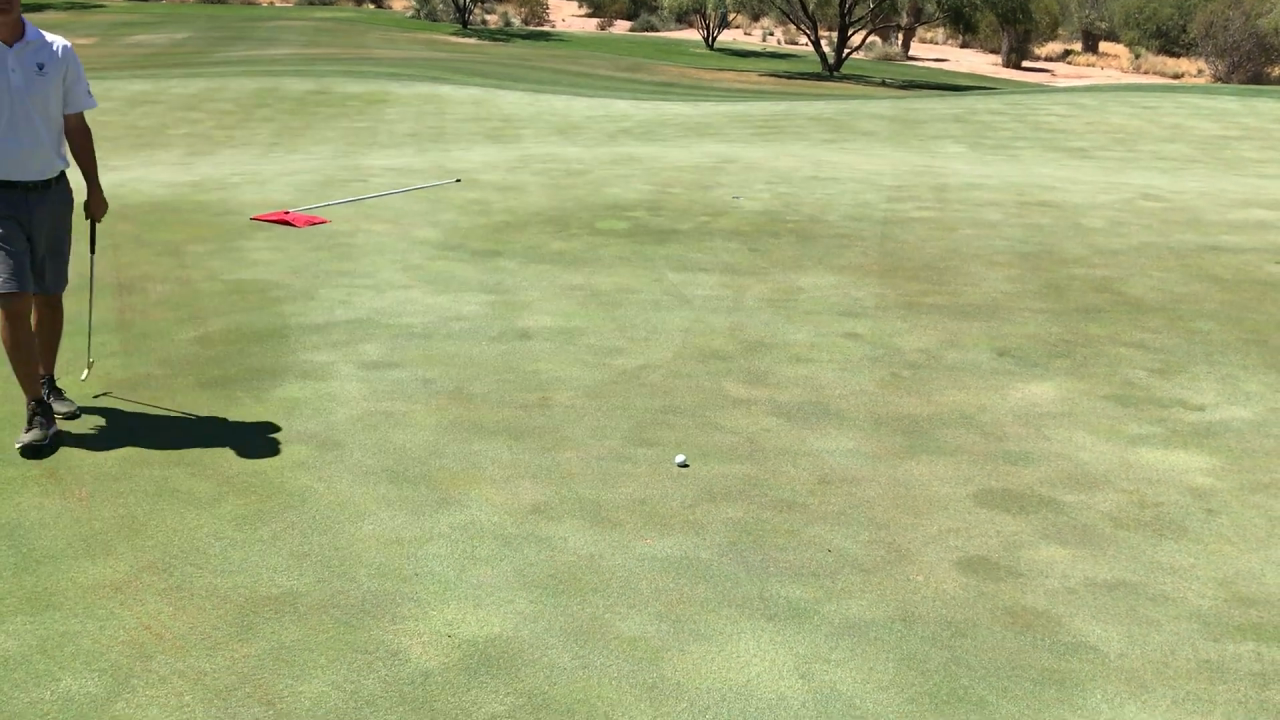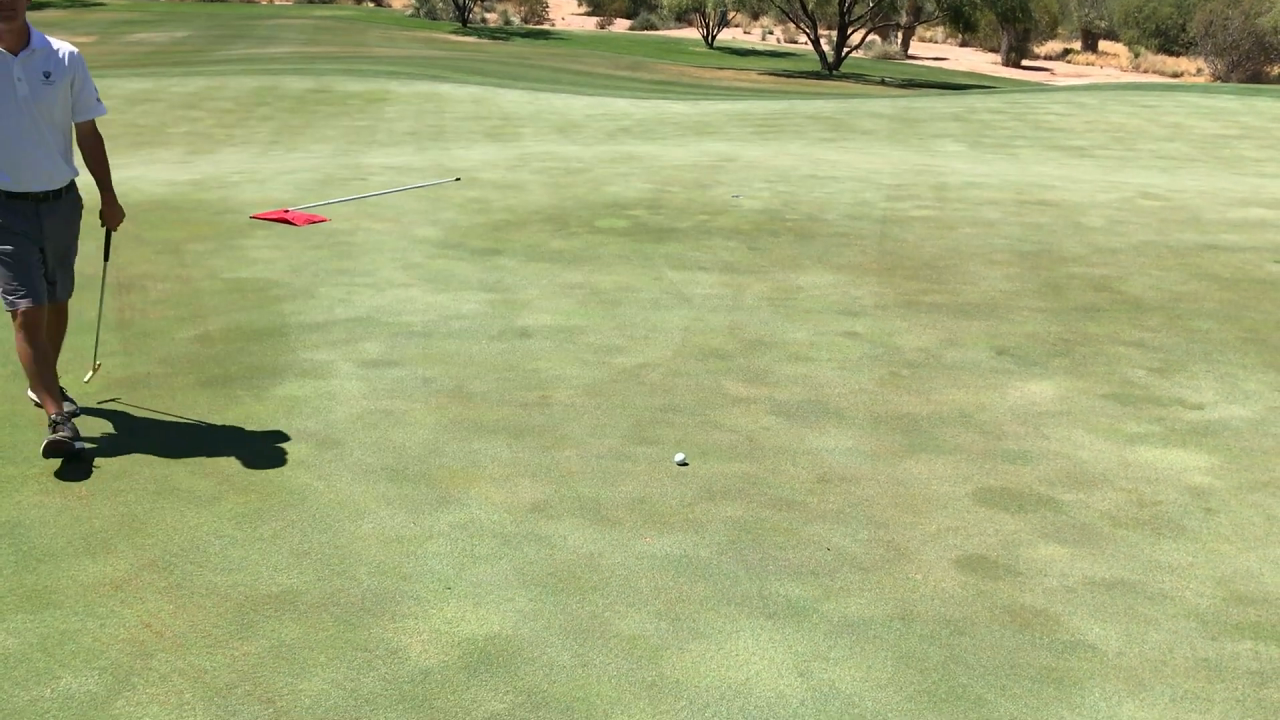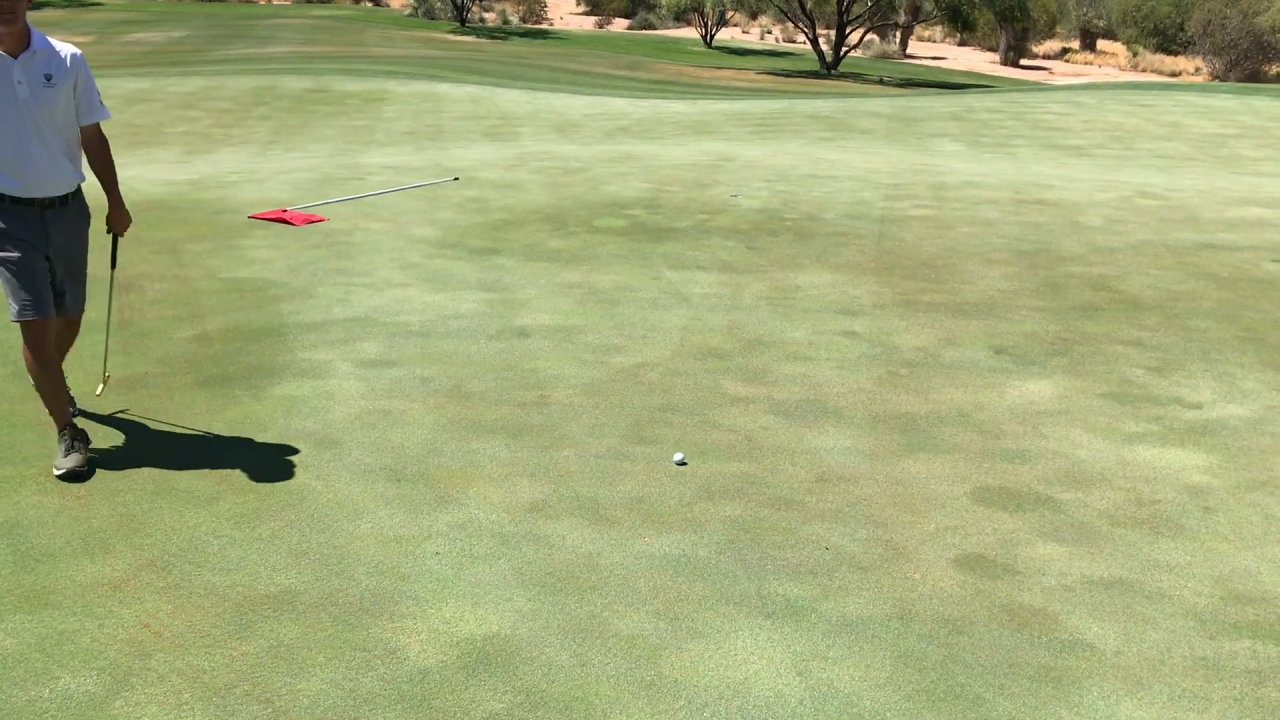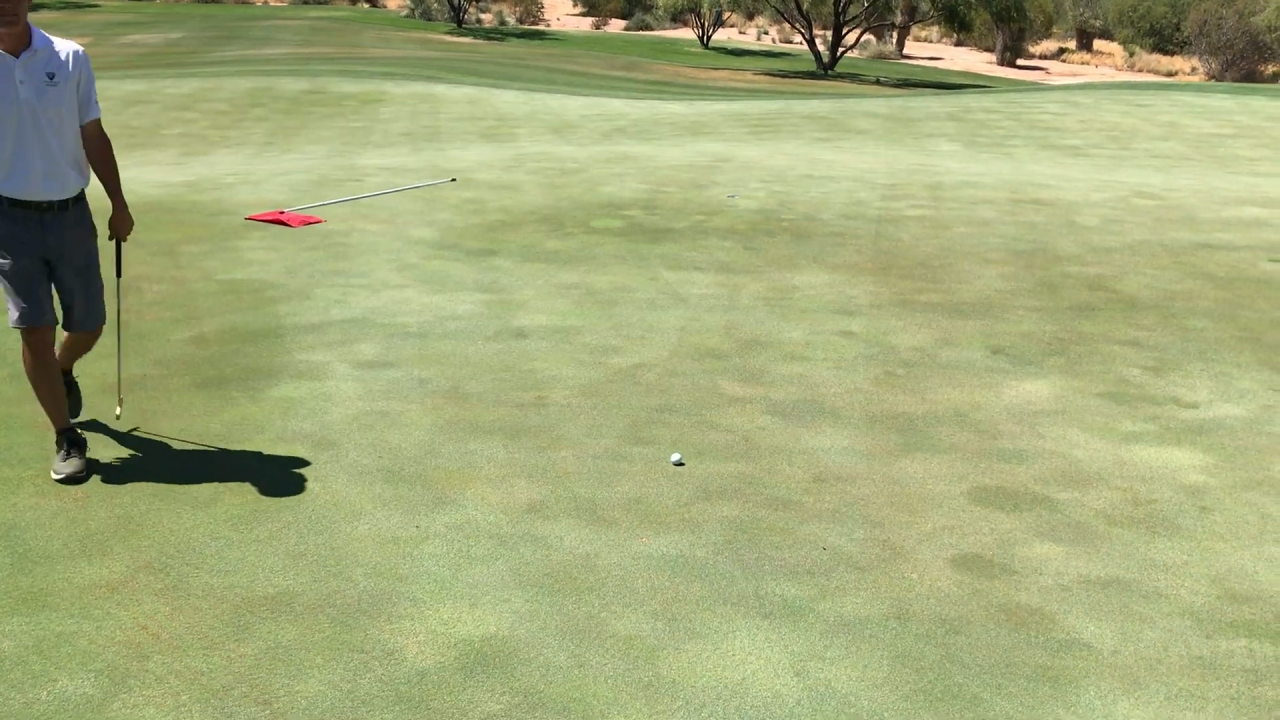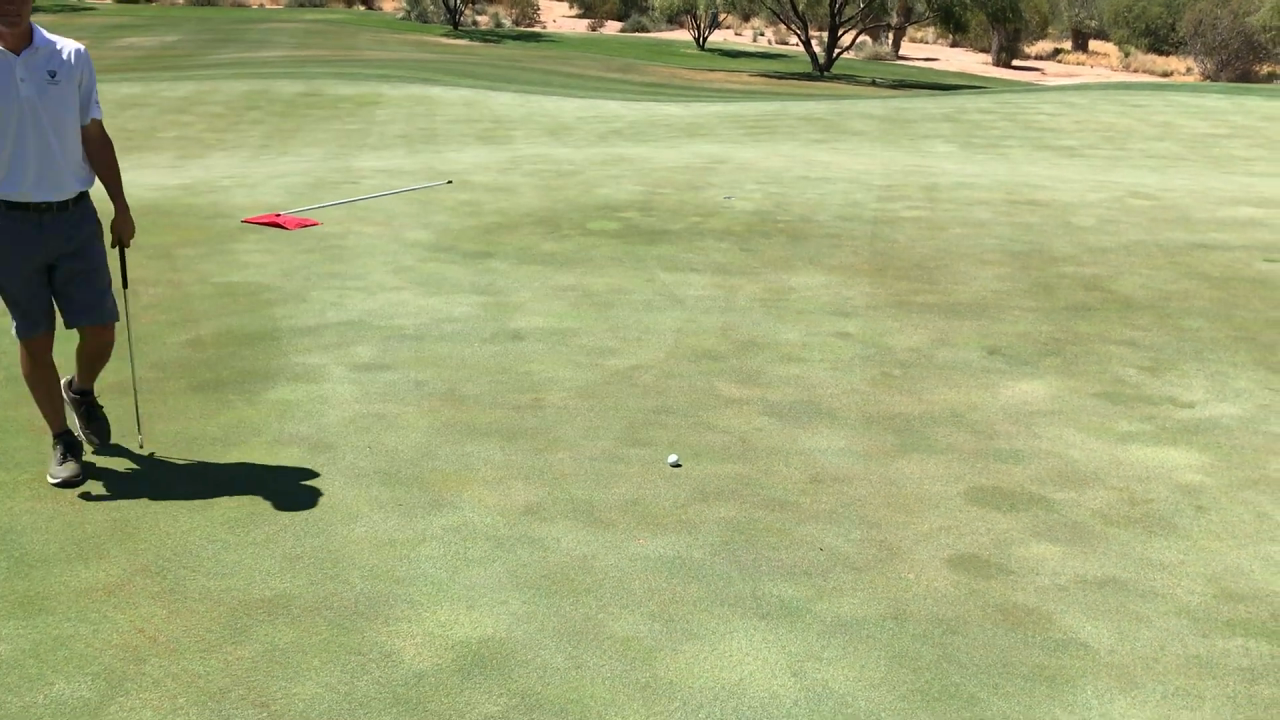
dt=0.1s
person 1, frame 1
left shoulder: (58, 51)
left elbow: (75, 125)
left wrist: (94, 188)
left hip: (51, 192)
left knee: (49, 299)
left ankle: (45, 381)
right ankle: (36, 407)
person 1, frame 2
left shoulder: (65, 58)
left elbow: (87, 133)
left wrist: (108, 196)
left hip: (60, 202)
left knee: (56, 304)
left ankle: (43, 380)
right ankle: (60, 423)
person 1, frame 3
left shoulder: (67, 59)
left elbow: (91, 136)
left wrist: (116, 201)
left hip: (67, 209)
left knee: (68, 315)
left ankle: (50, 382)
right ankle: (70, 435)
person 1, frame 4
left shoulder: (70, 58)
left elbow: (93, 136)
left wrist: (119, 205)
left hip: (71, 215)
left knee: (87, 325)
left ankle: (59, 373)
right ankle: (67, 437)
person 1, frame 5
left shoulder: (71, 57)
left elbow: (94, 138)
left wrist: (121, 209)
left hip: (74, 217)
left knee: (100, 330)
left ankle: (80, 389)
right ankle: (63, 440)
